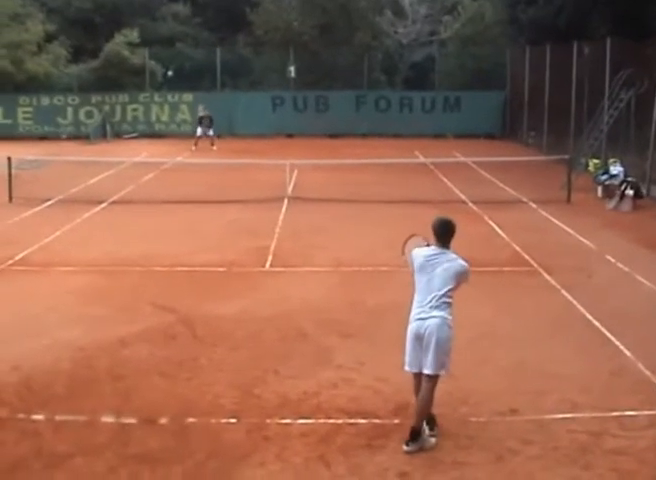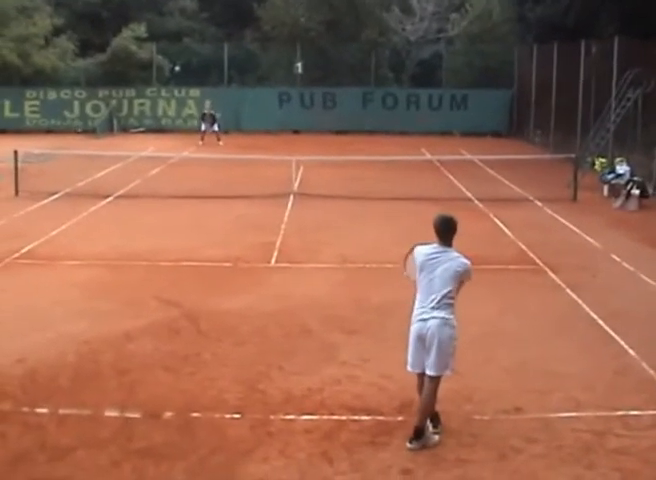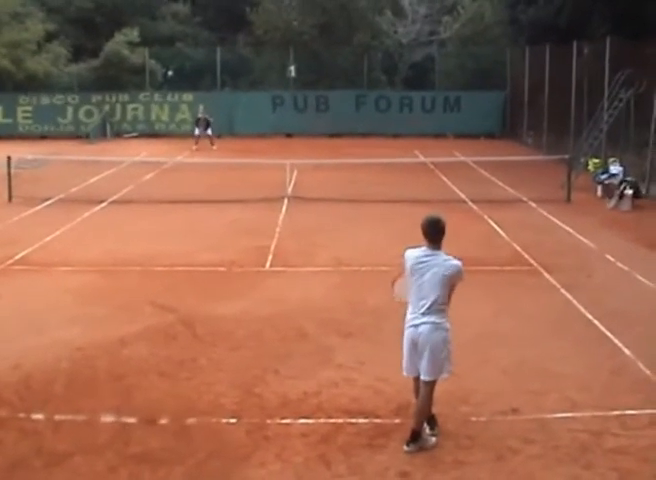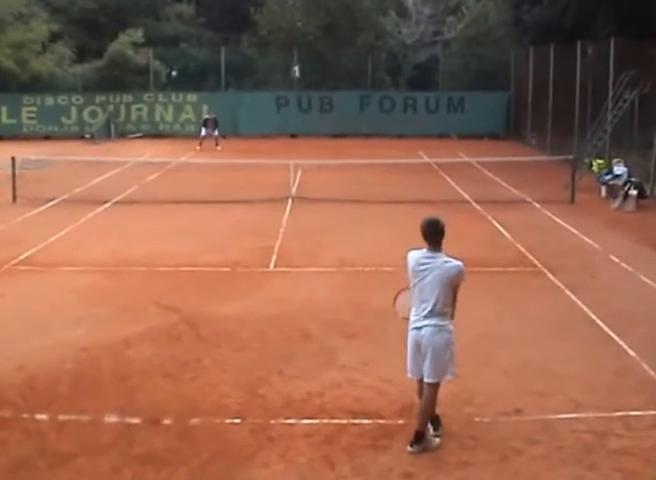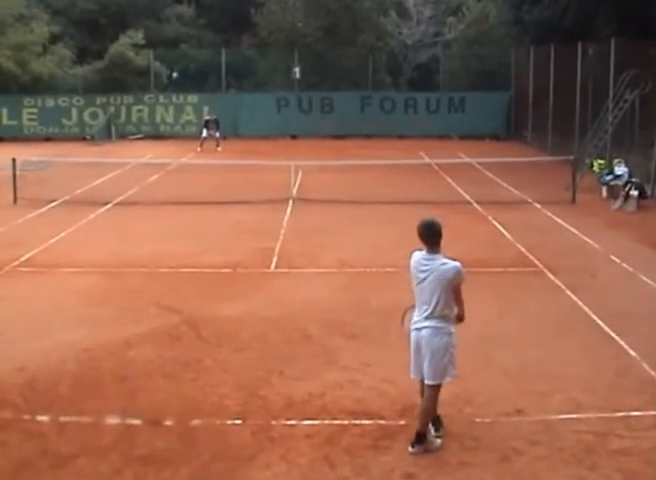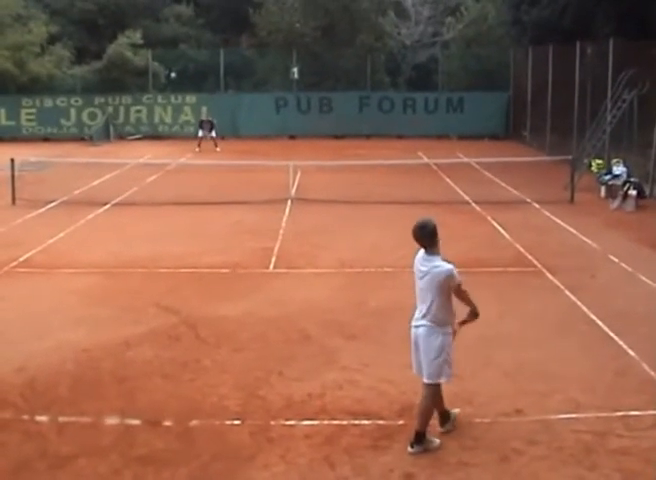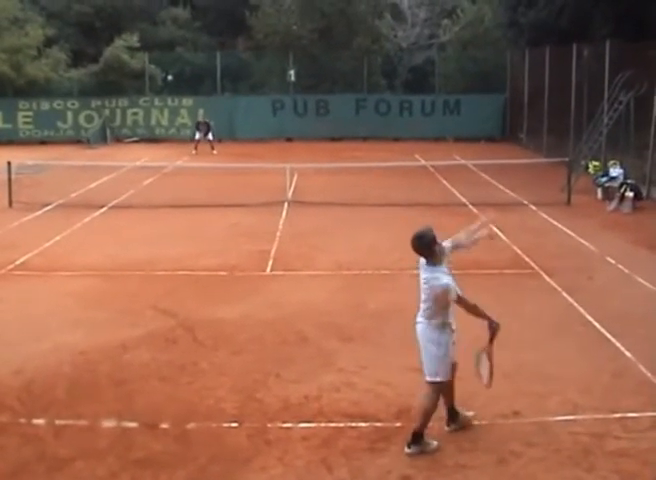
dt=0.3s
person 1, frame 1
left shoulder: (417, 254)
right shoulder: (461, 266)
left hip: (417, 321)
right hip: (439, 323)
left knee: (419, 378)
right knee: (428, 381)
left ankle: (428, 419)
right ankle: (414, 437)
person 1, frame 2
left shoulder: (419, 252)
right shoulder: (463, 265)
left hip: (419, 321)
right hip: (441, 324)
left knee: (422, 377)
right knee: (431, 381)
left ankle: (432, 417)
right ankle: (418, 435)
person 1, frame 3
left shoulder: (409, 256)
right shoulder: (454, 266)
right elbow: (448, 296)
left hip: (412, 325)
right hip: (435, 328)
left knee: (418, 381)
right knee: (427, 384)
left ankle: (428, 419)
right ankle: (415, 438)
person 1, frame 4
left shoulder: (412, 258)
right shoulder: (455, 267)
right elbow: (453, 296)
left hip: (416, 327)
right hip: (438, 330)
left knee: (423, 382)
right knee: (431, 385)
left ankle: (432, 420)
right ankle: (418, 439)
person 1, frame 5
left shoulder: (415, 259)
right shoulder: (453, 269)
right elbow: (457, 295)
right wrist: (460, 312)
left hip: (418, 328)
right hip: (439, 332)
left knee: (425, 383)
right knee: (432, 387)
left ankle: (434, 420)
right ankle: (420, 440)
person 1, frame 6
left shoulder: (420, 258)
right shoulder: (445, 270)
right elbow: (460, 293)
right wrist: (473, 309)
left hip: (420, 326)
right hip: (436, 332)
left knee: (433, 379)
right knee: (431, 386)
left ankle: (444, 417)
right ankle: (418, 440)
person 1, frame 7
left shoulder: (428, 259)
right shoulder: (442, 283)
left elbow: (457, 242)
right elbow: (466, 305)
left wrist: (476, 231)
right wrist: (490, 321)
left hip: (431, 326)
right hip: (435, 331)
left knee: (449, 369)
right knee: (435, 386)
left ankle: (453, 417)
right ankle: (416, 441)
